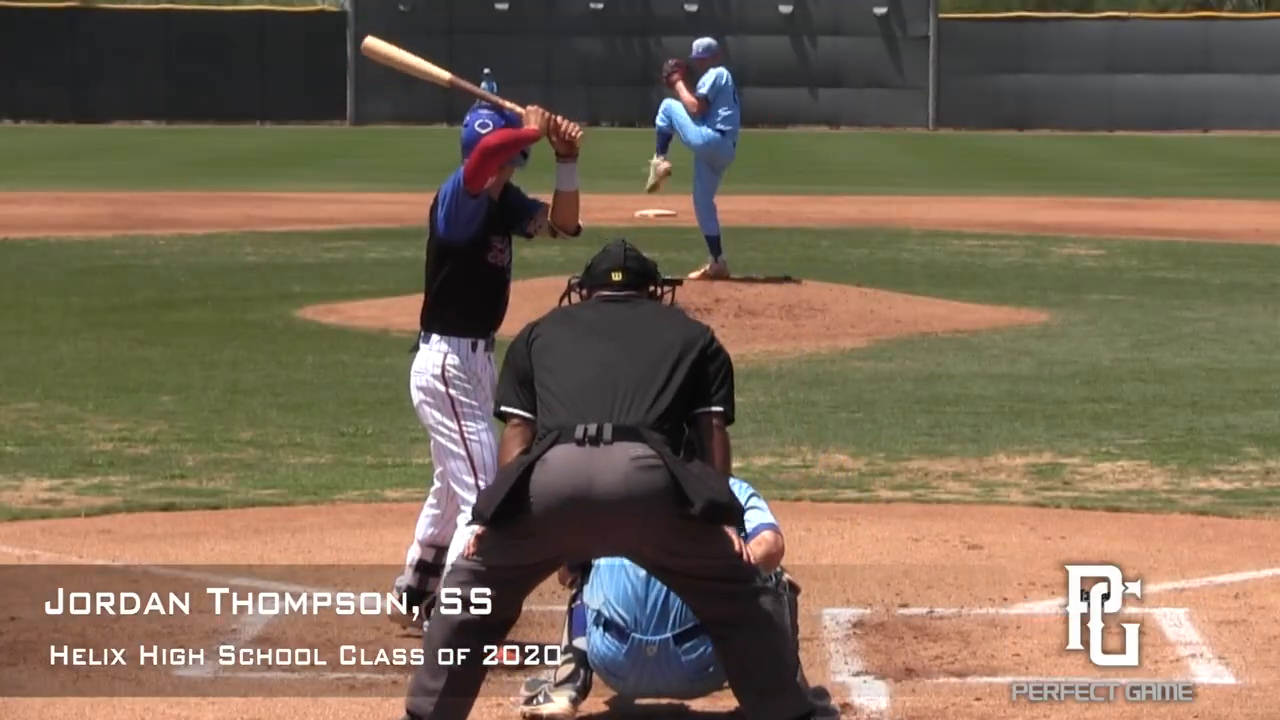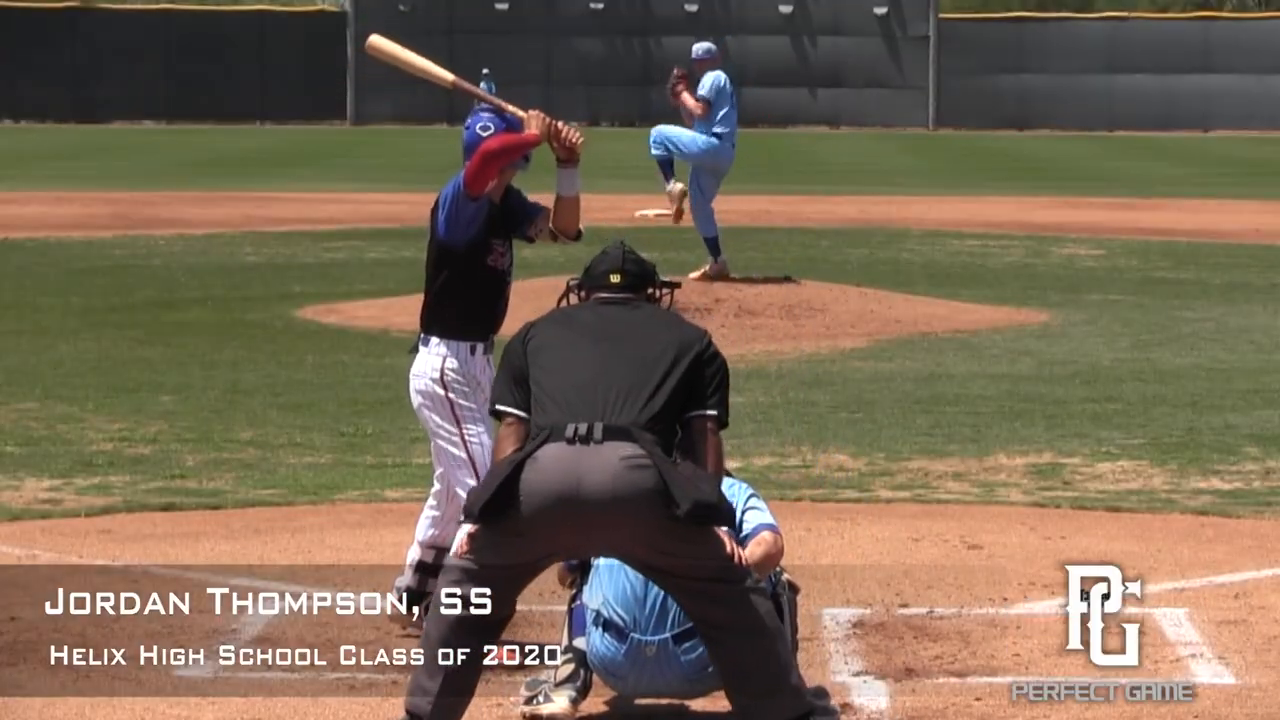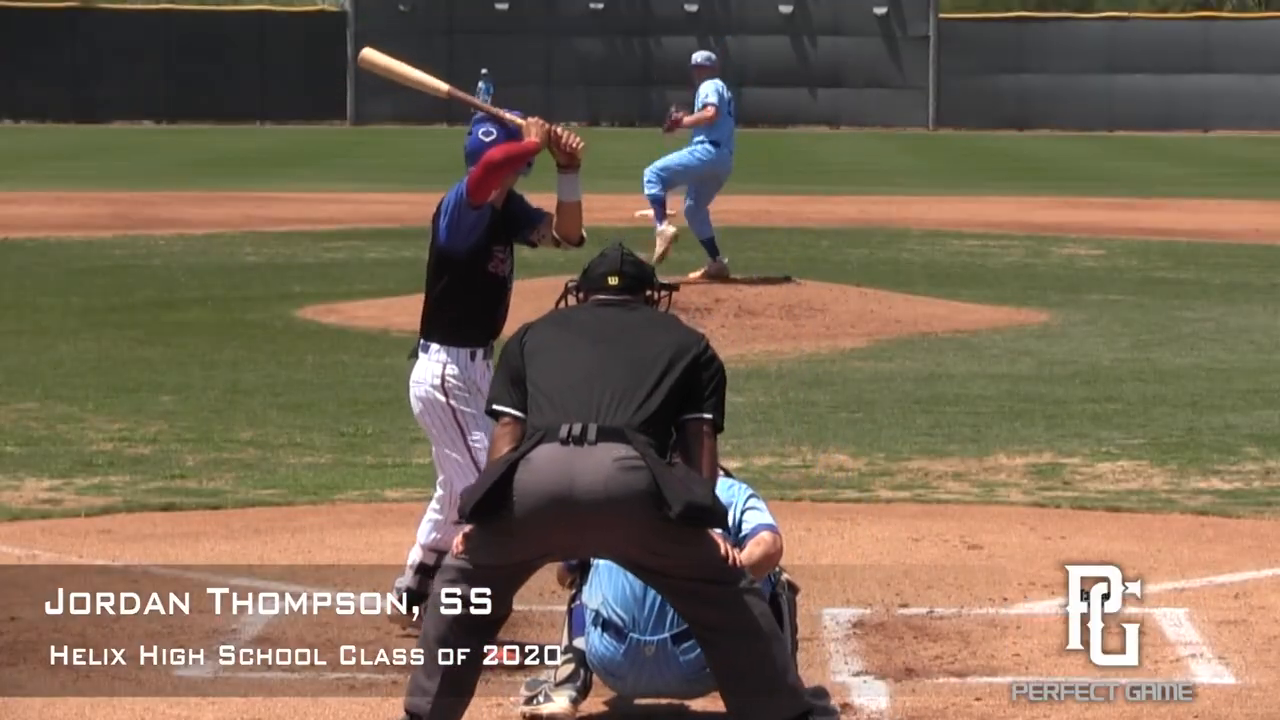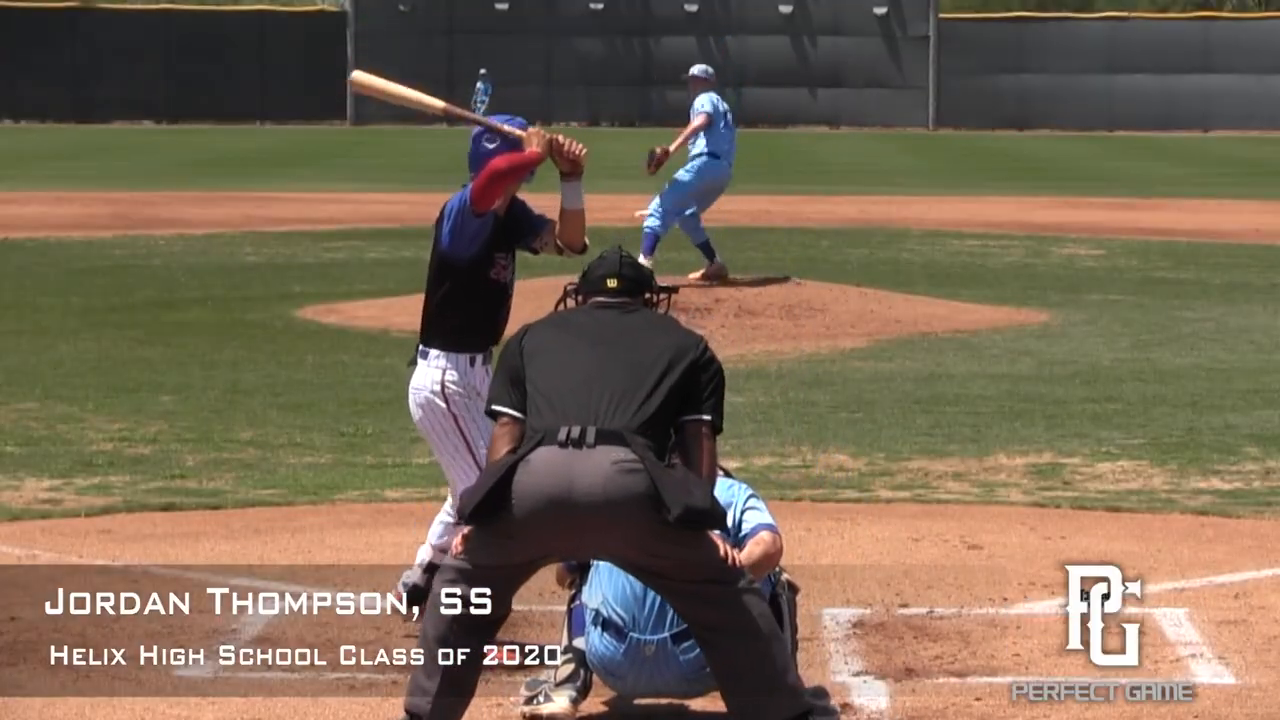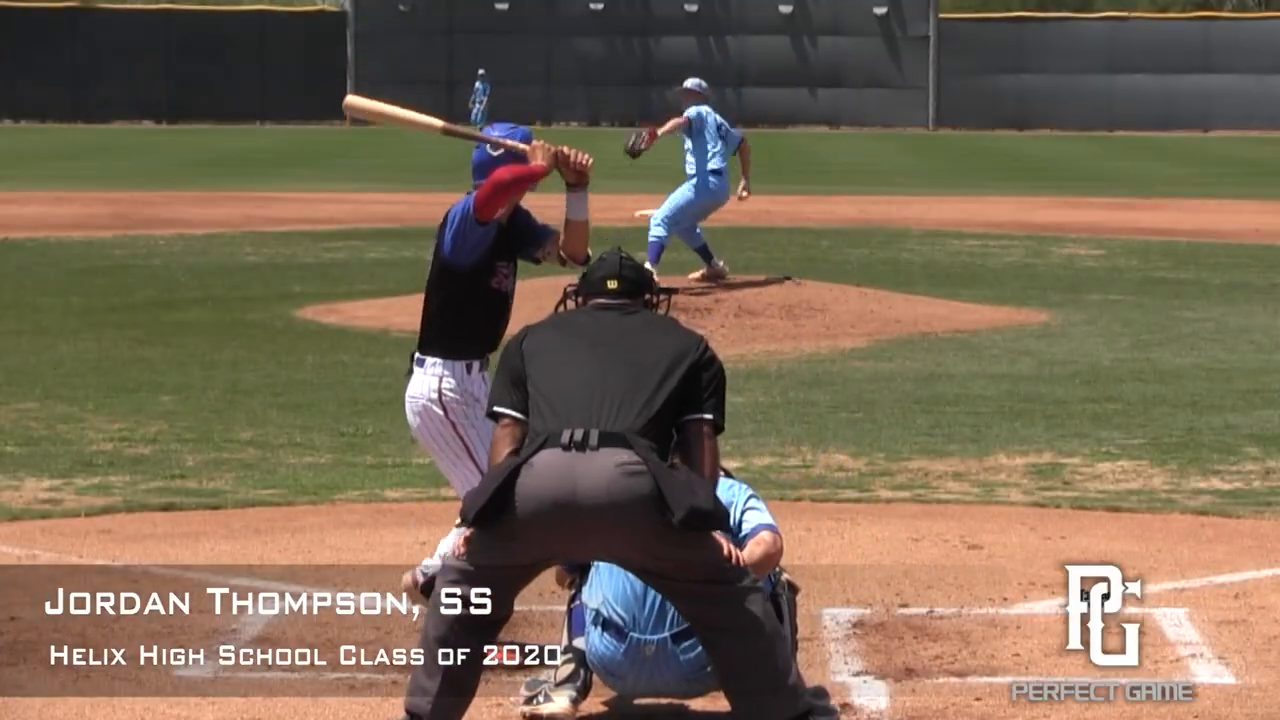
dt=0.1s
person 1, frame 1
left shoulder: (504, 198)
right shoulder: (458, 194)
left elbow: (563, 224)
right elbow: (487, 153)
left wrist: (566, 160)
right wrist: (532, 131)
left hip: (473, 361)
right hip: (448, 365)
left knee: (455, 487)
right knee: (484, 499)
left ankle: (414, 595)
person 1, frame 2
left shoulder: (505, 201)
right shoulder: (458, 198)
left elbow: (564, 229)
right elbow: (487, 157)
left wrist: (567, 165)
right wrist: (533, 135)
left hip: (471, 363)
right hip: (447, 367)
left knee: (454, 488)
left ankle: (414, 595)
person 1, frame 3
left shoulder: (506, 207)
right shoulder: (461, 204)
left elbow: (566, 234)
right elbow: (490, 165)
left wrist: (567, 171)
right wrist: (532, 144)
left hip: (471, 368)
right hip: (446, 373)
left knee: (460, 491)
left ankle: (415, 593)
person 1, frame 4
left shoulder: (510, 214)
right shoulder: (462, 211)
left elbow: (570, 241)
right elbow: (493, 176)
left wrist: (571, 179)
right wrist: (534, 154)
left hip: (471, 373)
right hip: (445, 378)
left ankle: (419, 589)
person 1, frame 5
left shoulder: (511, 220)
right shoulder: (466, 218)
left elbow: (572, 254)
right elbow: (498, 184)
left wrist: (576, 191)
right wrist: (540, 168)
left hip: (471, 381)
right hip: (441, 388)
left ankle: (432, 577)
person 2, frame 1
left shoulder: (541, 330)
right shoulder: (693, 335)
left elbow: (518, 432)
right elbow: (712, 432)
left wrist: (498, 513)
right wrist: (720, 515)
left hip: (553, 475)
right hip: (649, 477)
left knee: (474, 589)
right knee: (737, 594)
person 2, frame 2
left shoulder: (537, 331)
right shoulder: (690, 338)
left elbow: (512, 430)
right elbow: (705, 435)
left wrist: (490, 512)
right wrist: (711, 517)
left hip: (544, 475)
right hip: (639, 477)
left knee: (469, 587)
right knee: (728, 596)
person 2, frame 3
left shoulder: (534, 332)
right shoulder: (687, 342)
left elbow: (508, 431)
right elbow: (701, 437)
left wrist: (486, 512)
right wrist: (705, 519)
left hip: (539, 477)
right hip: (631, 479)
left knee: (464, 588)
right knee: (725, 597)
person 2, frame 4
left shoulder: (533, 334)
right shoulder: (686, 344)
left elbow: (507, 432)
right elbow: (699, 439)
left wrist: (486, 513)
right wrist: (703, 520)
left hip: (538, 478)
right hip: (631, 481)
left knee: (464, 587)
right knee: (723, 598)
person 2, frame 5
left shoulder: (533, 337)
right shoulder: (687, 344)
left elbow: (508, 433)
right elbow: (701, 439)
left wrist: (488, 515)
right wrist: (706, 521)
left hip: (541, 481)
right hip: (633, 482)
left knee: (464, 589)
right knee: (729, 597)
person 3, frame 1
right shoulder: (735, 490)
left elbow: (568, 574)
right elbow: (771, 545)
left hip: (615, 664)
right hip: (703, 666)
left knee: (589, 583)
right knee: (776, 581)
left ankle: (567, 689)
person 3, frame 2
right shoulder: (732, 490)
left elbow: (565, 572)
right elbow: (769, 546)
left hip: (611, 664)
right hip: (698, 665)
left knee: (582, 581)
right knee: (773, 580)
left ankle: (565, 691)
person 3, frame 3
right shoulder: (732, 490)
left elbow: (565, 575)
right elbow: (768, 547)
left hip: (610, 665)
right hip: (697, 665)
left knee: (582, 580)
right knee: (774, 582)
left ankle: (565, 689)
person 3, frame 4
right shoulder: (732, 491)
left elbow: (565, 575)
right elbow: (768, 547)
left hip: (612, 665)
right hip: (697, 666)
left knee: (581, 579)
right knee: (773, 582)
left ankle: (565, 689)
person 3, frame 5
right shoulder: (734, 491)
left elbow: (565, 576)
right elbow: (770, 546)
left hip: (614, 664)
right hip: (703, 665)
left knee: (588, 583)
right knee: (777, 583)
left ankle: (568, 690)
person 4, frame 1
left shoulder: (715, 74)
right shoulder: (722, 79)
left elbow: (694, 109)
right elbow: (696, 113)
left wrist: (678, 83)
right wrist: (679, 85)
left hip: (710, 140)
right hip: (725, 150)
left knee: (668, 107)
right knee: (703, 204)
left ankle: (660, 163)
right ankle: (717, 263)
person 4, frame 2
left shoulder: (713, 78)
right shoulder: (719, 81)
left elbow: (700, 111)
right elbow: (695, 118)
left wrist: (682, 93)
right wrist: (681, 94)
left hip: (709, 146)
right hip: (724, 154)
left knee: (658, 135)
right knee: (700, 207)
left ankle: (672, 185)
right ankle: (717, 264)
person 4, frame 3
left shoulder: (710, 87)
right shoulder: (724, 94)
left elbow: (710, 115)
left wrist: (683, 121)
right wrist: (682, 120)
left hip: (707, 153)
right hip: (724, 161)
left knee: (653, 174)
right knee: (695, 210)
left ankle: (663, 229)
right ankle: (717, 263)
person 4, frame 4
left shoulder: (704, 99)
right shoulder: (722, 107)
left elbow: (701, 122)
left wrist: (672, 147)
left hip: (705, 166)
right hip: (723, 172)
left knee: (659, 209)
right knee: (687, 216)
left ankle: (644, 263)
right ankle: (715, 265)
person 4, frame 5
left shoulder: (696, 112)
right shoulder: (720, 121)
left elbow: (681, 121)
right elbow: (744, 147)
left wrist: (656, 134)
right wrist: (745, 181)
left hip: (705, 184)
right hip: (720, 186)
left knee: (661, 220)
right knee: (684, 226)
left ankle: (649, 272)
right ankle: (714, 266)
